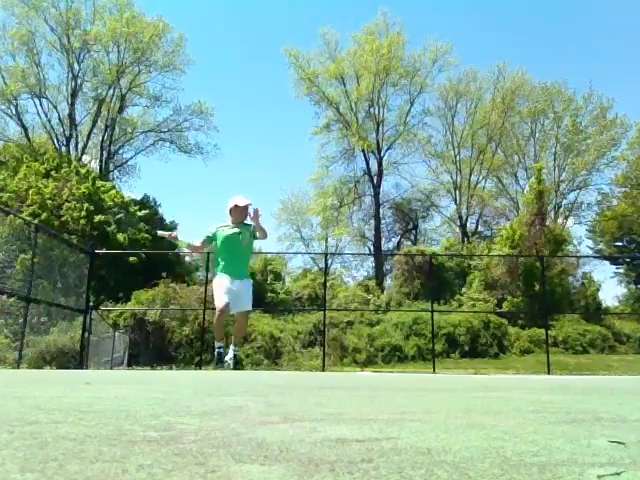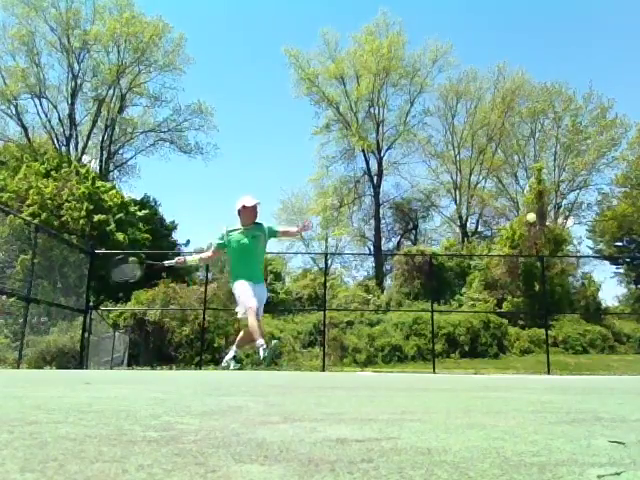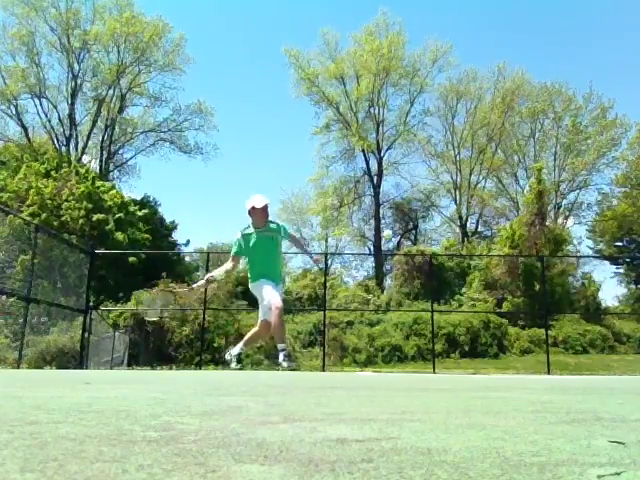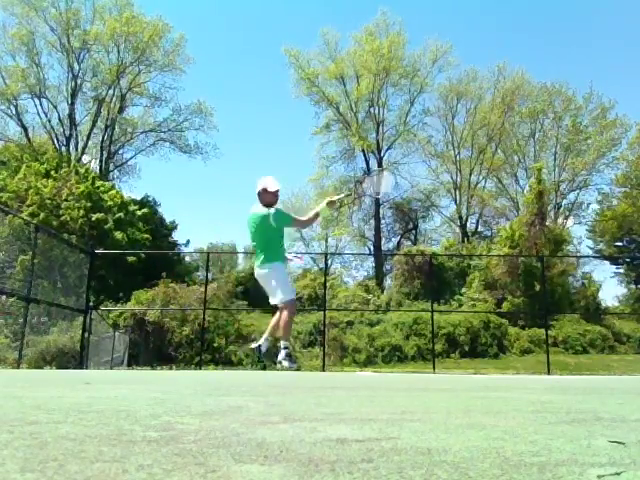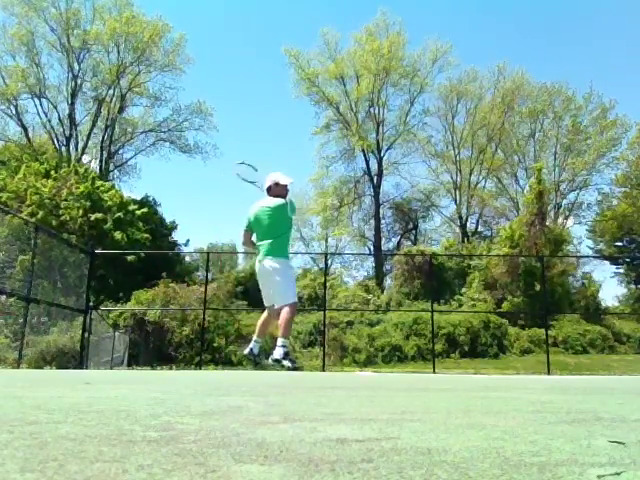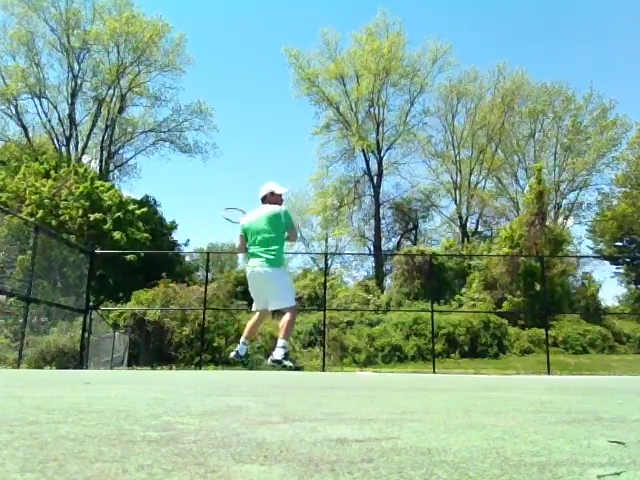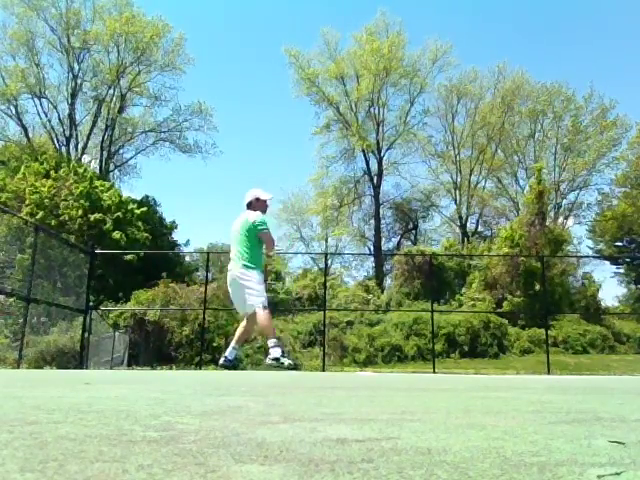
dt=0.2s
person 1, frame 1
left shoulder: (249, 228)
right shoulder: (218, 230)
left elbow: (263, 235)
right elbow: (198, 248)
left wrist: (256, 221)
right wrist: (178, 239)
left hip: (244, 280)
right hip: (223, 277)
left knee: (243, 315)
right knee: (222, 307)
left ankle: (233, 354)
right ankle: (219, 349)
person 1, frame 2
left shoulder: (262, 230)
right shoulder: (229, 233)
left elbow: (285, 233)
right elbow: (209, 256)
left wrist: (300, 230)
right wrist: (186, 260)
left hip: (259, 284)
right hip: (241, 282)
left knee: (249, 325)
right knee: (252, 308)
left ankle: (230, 357)
right ankle: (262, 349)
person 1, frame 3
left shoulder: (276, 227)
right shoulder: (243, 237)
left elbow: (294, 239)
right elbow: (231, 265)
left wrist: (311, 254)
right wrist: (213, 275)
left hip: (276, 282)
right hip: (261, 282)
left knee: (264, 326)
right knee: (277, 307)
left ankle: (234, 352)
right ankle: (283, 354)
person 1, frame 4
left shoulder: (256, 213)
right shoulder: (272, 213)
right elbow: (304, 223)
left wrist: (286, 248)
right wrist: (322, 207)
left hip: (267, 266)
right hip: (271, 267)
left knee: (286, 308)
right knee: (288, 306)
left ankle: (263, 343)
right ankle: (284, 353)
person 1, frame 5
left shoulder: (253, 210)
right shoulder: (285, 204)
left elbow: (246, 241)
right elbow: (291, 213)
left hip: (262, 263)
right hip: (278, 262)
left knee: (272, 308)
right knee: (289, 305)
left ankle: (254, 347)
right ankle: (280, 352)
person 1, frame 6
left shoulder: (247, 218)
right shoulder: (280, 212)
left elbow: (240, 247)
right elbow: (293, 236)
left hip: (253, 268)
right hip: (272, 268)
left knee: (262, 312)
right knee: (289, 309)
left ankle: (240, 350)
right ankle: (280, 353)
person 1, frame 7
left shoulder: (239, 221)
right shoulder: (256, 216)
right elbow: (269, 242)
left wrist: (263, 252)
right wrist: (270, 251)
left hip: (236, 272)
right hip: (247, 271)
left knee: (251, 316)
right knee: (263, 310)
left ankle: (229, 356)
right ankle: (275, 353)
